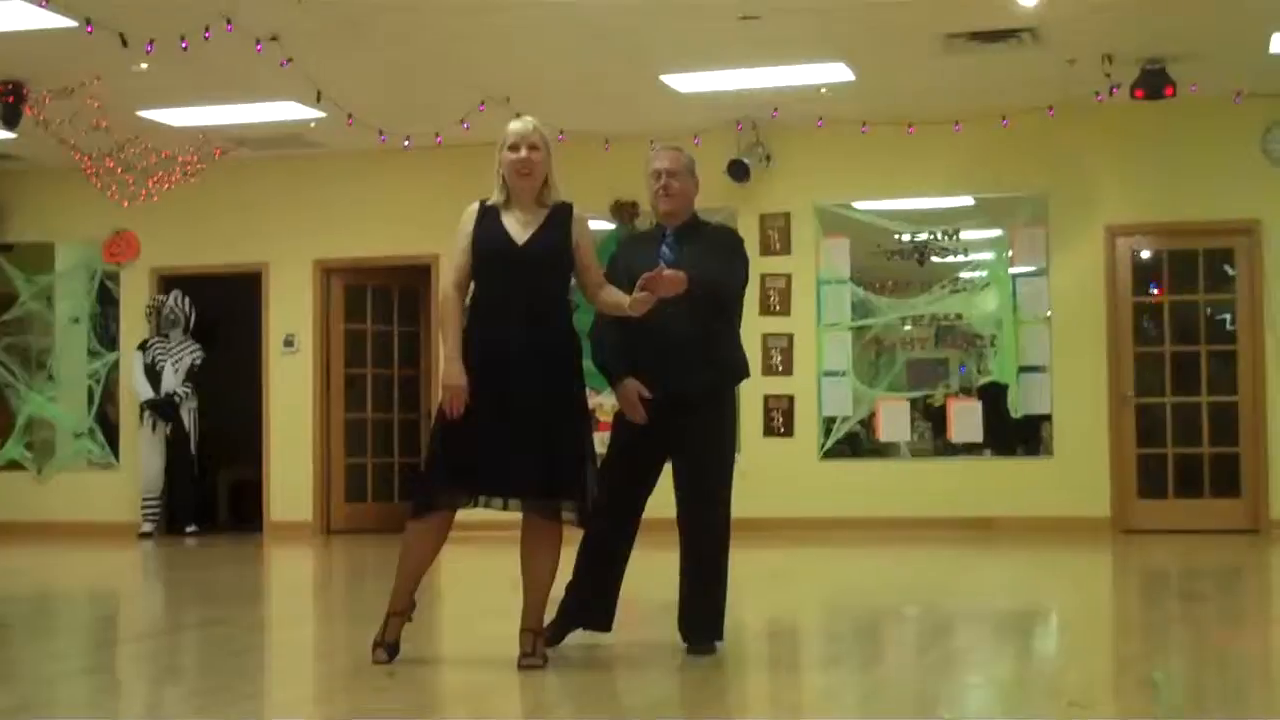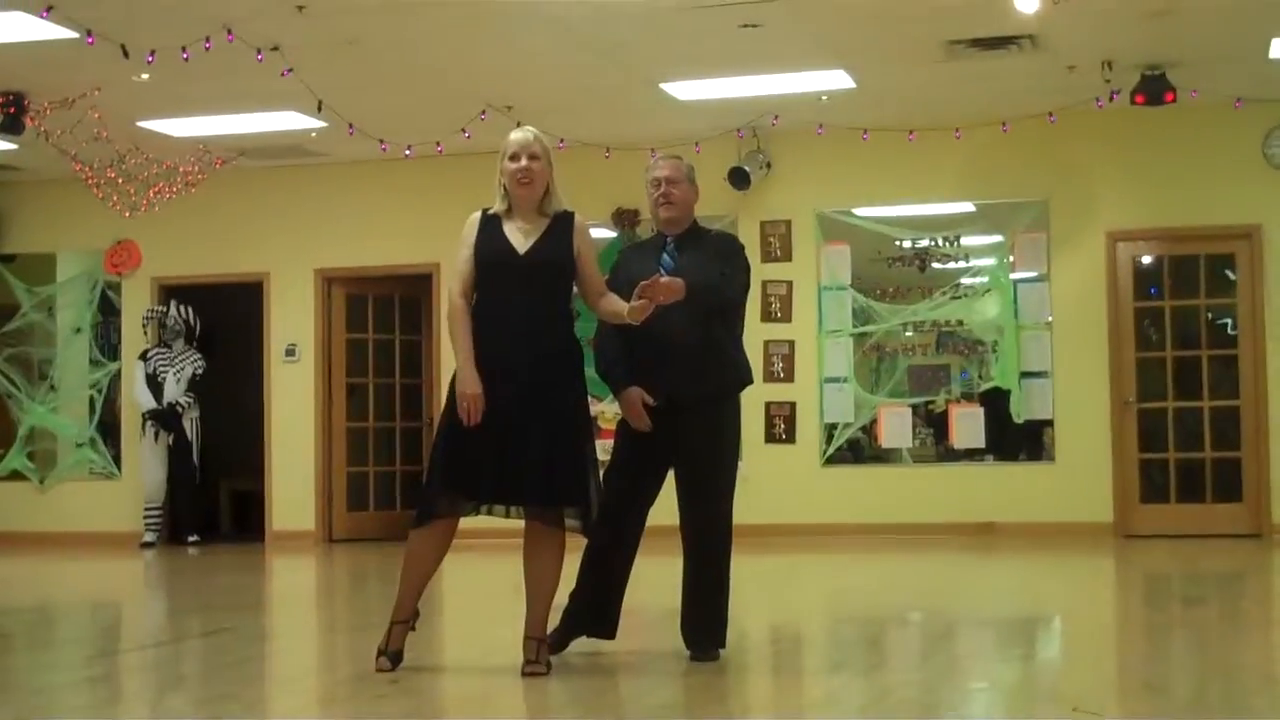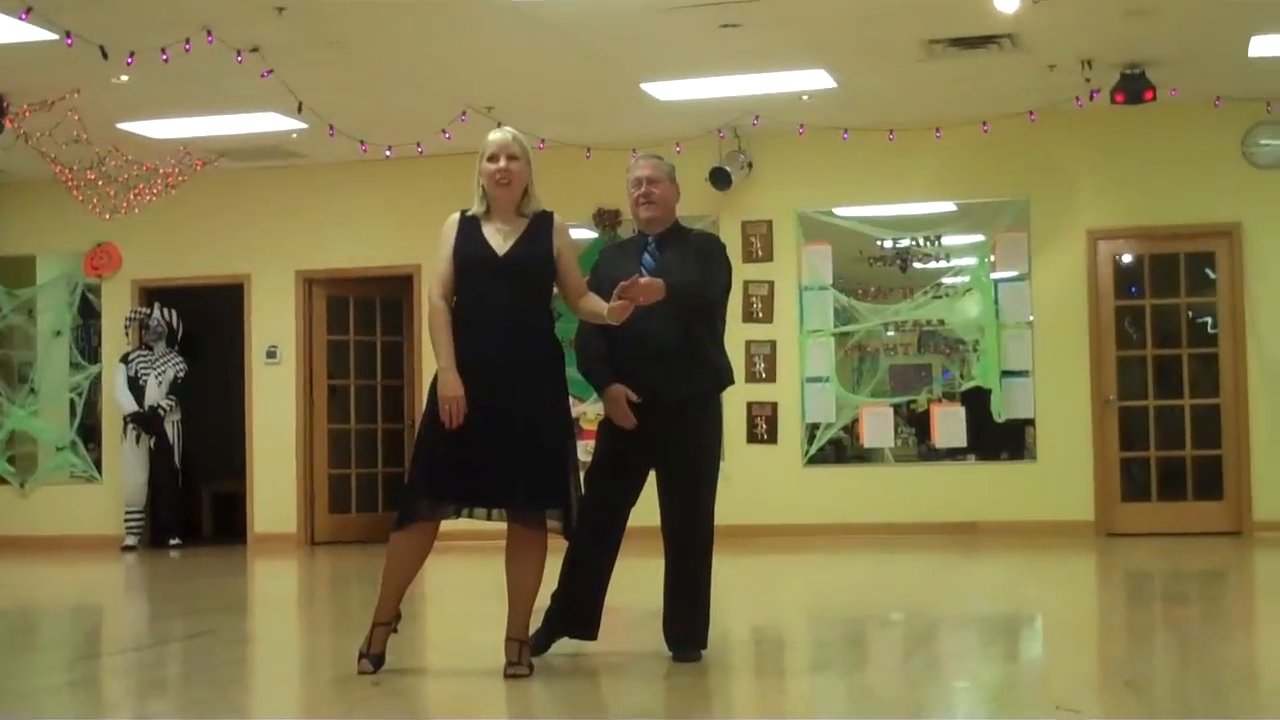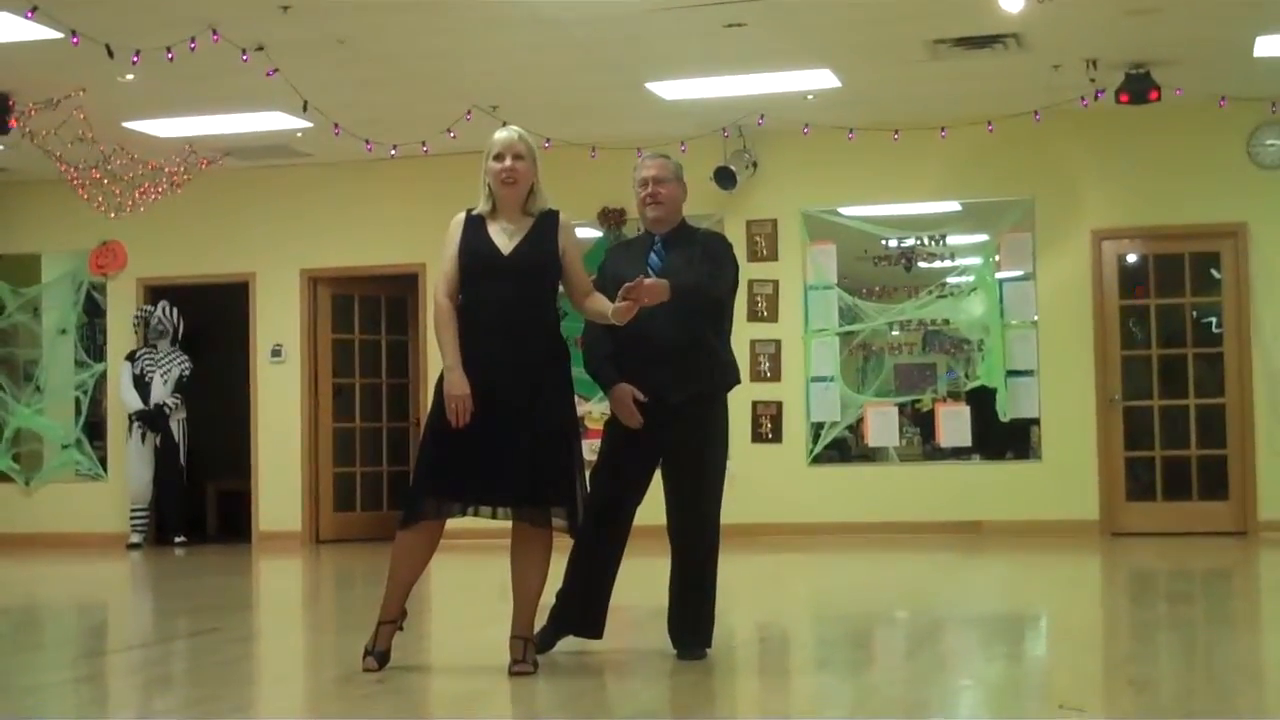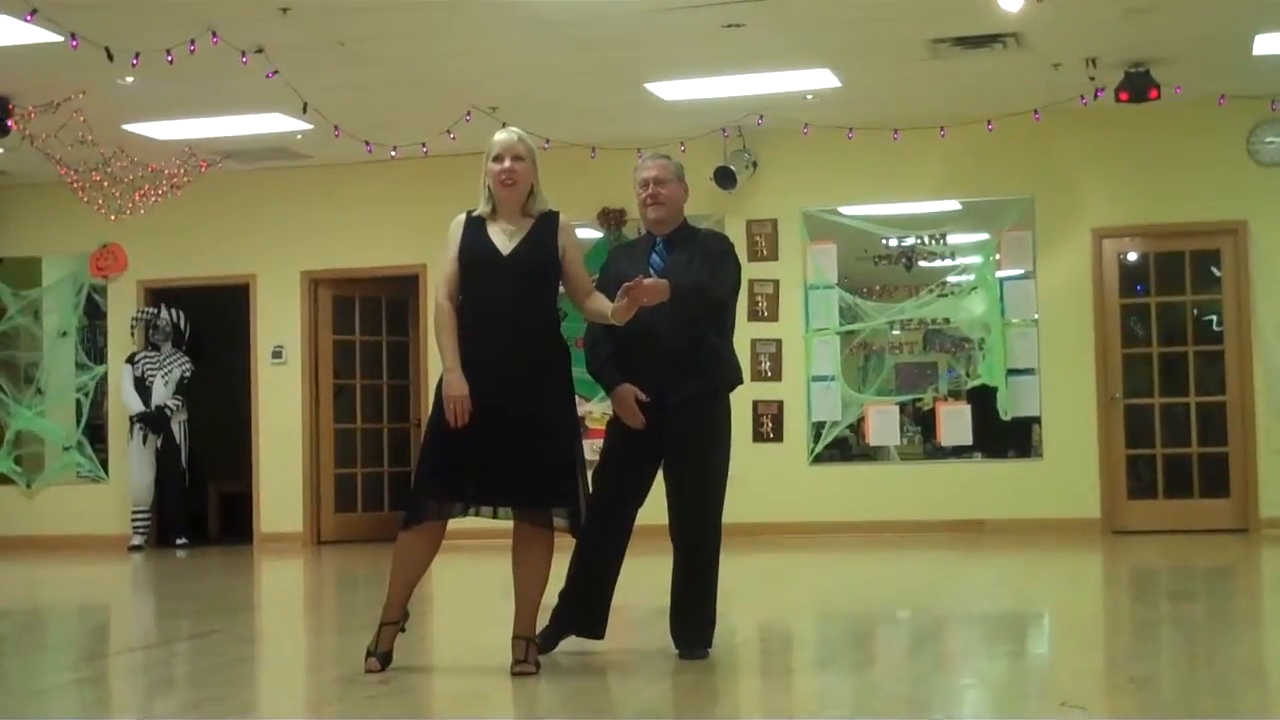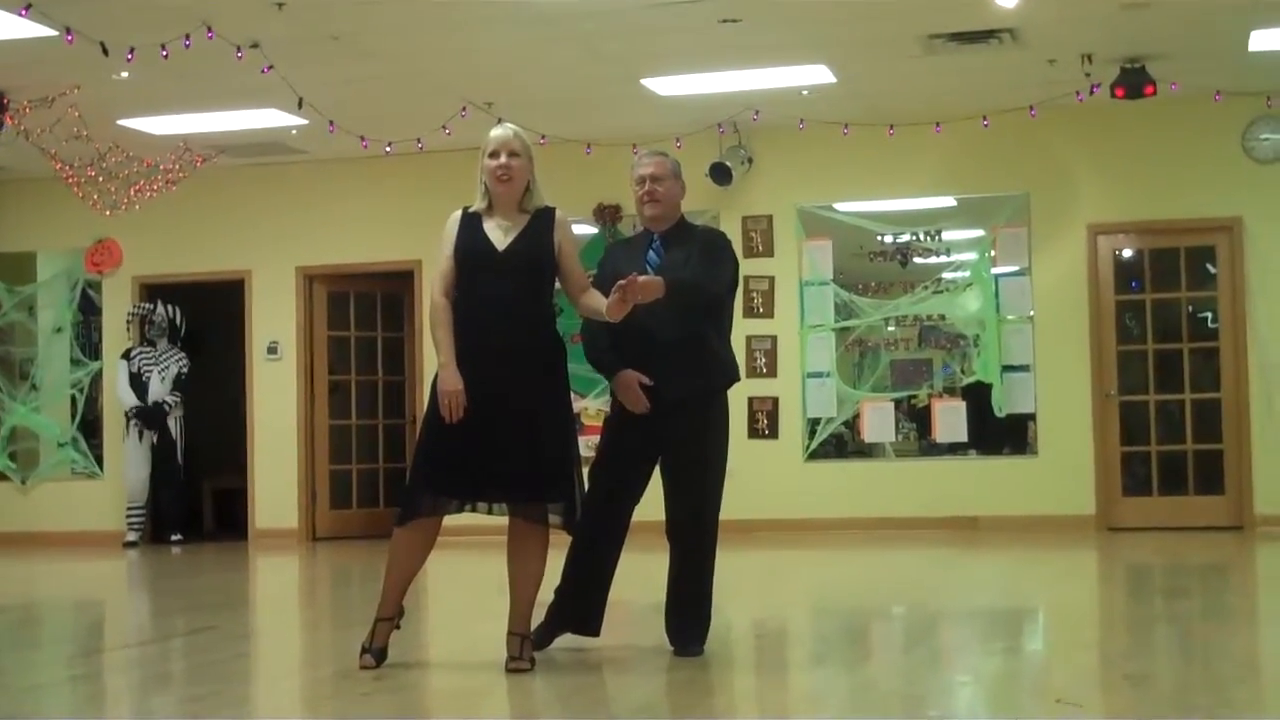
dt=0.7s
person 1, frame 1
left shoulder: (570, 219)
right shoulder: (477, 215)
left elbow: (596, 289)
right elbow: (453, 291)
left wrist: (631, 303)
right wrist: (452, 363)
left hip: (549, 369)
right hip: (484, 365)
left knee: (544, 500)
right knee: (440, 492)
left ankle: (532, 629)
right ankle: (397, 610)
person 1, frame 2
left shoulder: (571, 228)
right shoulder: (479, 225)
left elbow: (597, 296)
right elbow: (459, 298)
left wrist: (631, 310)
right wrist: (466, 371)
left hip: (552, 378)
right hip: (487, 375)
left knee: (547, 507)
right knee: (445, 498)
left ankle: (536, 637)
right ankle: (401, 620)
person 1, frame 3
left shoulder: (551, 228)
right shoulder: (458, 226)
left elbow: (578, 297)
right elbow: (438, 300)
left wrist: (612, 311)
right wrist: (447, 373)
left hip: (533, 380)
right hip: (467, 377)
left knee: (529, 508)
right knee: (425, 501)
left ankle: (518, 638)
right ankle: (382, 621)
person 1, frame 4
left shoulder: (556, 227)
right shoulder: (464, 225)
left elbow: (582, 295)
right elbow: (444, 299)
left wrist: (616, 311)
right wrist: (453, 372)
left hip: (539, 379)
right hip: (472, 376)
left knee: (534, 507)
right knee: (432, 498)
left ankle: (523, 636)
right ankle: (388, 620)
person 1, frame 5
left shoulder: (556, 228)
right shoulder: (464, 226)
left elbow: (583, 296)
right elbow: (445, 300)
left wrist: (616, 310)
right wrist: (452, 373)
left hip: (540, 379)
right hip: (472, 377)
left knee: (536, 505)
right knee: (432, 498)
left ankle: (524, 636)
right ankle: (390, 620)
person 1, frame 6
left shoulder: (552, 224)
right shoulder: (460, 222)
left elbow: (579, 291)
right elbow: (441, 297)
left wrist: (610, 307)
right wrist: (447, 368)
left hip: (534, 375)
right hip: (468, 374)
left knee: (530, 503)
right knee: (428, 495)
left ankle: (519, 632)
right ankle: (385, 617)
person 2, frame 1
left shoulder: (723, 243)
right shoulder: (629, 251)
left elbow: (729, 293)
right elbow: (605, 321)
left wrist: (685, 284)
right wrist: (619, 377)
left hip: (707, 399)
right hip: (641, 397)
left knee: (704, 515)
right knee: (613, 507)
left ankle: (701, 627)
right ankle: (578, 611)
person 2, frame 2
left shoulder: (723, 249)
right shoulder: (630, 259)
left elbow: (729, 297)
right elbow: (607, 329)
left wrist: (683, 290)
right wrist: (622, 386)
left hip: (709, 405)
right hip: (644, 405)
left knee: (707, 522)
right knee: (616, 515)
left ankle: (704, 634)
right ankle: (581, 619)
person 2, frame 3
left shoulder: (705, 249)
right shoulder: (611, 259)
left elbow: (710, 297)
right elbow: (588, 329)
left wrist: (663, 290)
right wrist: (605, 384)
left hip: (691, 405)
right hip: (626, 404)
left knee: (689, 523)
right knee: (597, 515)
left ankle: (686, 634)
right ankle: (563, 620)
person 2, frame 4
left shoulder: (712, 248)
right shoulder: (618, 258)
left elbow: (715, 295)
right elbow: (595, 328)
left wrist: (668, 290)
right wrist: (612, 382)
left hip: (697, 403)
right hip: (633, 403)
left knee: (694, 522)
right knee: (604, 513)
left ankle: (691, 632)
right ankle: (568, 617)
person 2, frame 5
left shoulder: (713, 248)
right shoulder: (619, 259)
left elbow: (716, 296)
right elbow: (597, 328)
left wrist: (668, 290)
right wrist: (614, 383)
left hip: (699, 402)
right hip: (634, 402)
left knee: (696, 522)
right knee: (606, 513)
left ankle: (693, 632)
right ankle: (571, 617)
person 2, frame 6
left shoulder: (711, 245)
right shoulder: (617, 255)
left elbow: (710, 290)
right elbow: (594, 322)
left wrist: (663, 287)
right wrist: (616, 370)
left hip: (697, 399)
right hip: (634, 399)
left knee: (693, 519)
right knee: (602, 509)
left ankle: (688, 630)
right ankle: (568, 614)
person 3, frame 1
left shoulder: (194, 350)
right shoulder: (146, 346)
left elbow: (192, 382)
right elbow: (138, 378)
left wrist: (172, 401)
right wrist: (152, 402)
left hip: (182, 413)
right hip: (152, 412)
left knee: (184, 465)
right knee: (152, 466)
left ankle: (187, 520)
right ankle: (149, 520)
person 3, frame 2
left shoulder: (196, 359)
right shoulder: (148, 356)
left elbow: (194, 392)
right elbow: (139, 388)
left wrist: (174, 411)
right wrist: (154, 412)
left hip: (184, 423)
right hip: (154, 422)
left knee: (186, 476)
right knee: (154, 476)
left ankle: (189, 530)
right ankle: (151, 529)
person 3, frame 3
left shoulder: (177, 362)
right shoulder: (129, 358)
left elbow: (175, 395)
right elbow: (120, 390)
left wrist: (156, 414)
right wrist: (136, 415)
left hip: (166, 426)
right hip: (135, 425)
left knee: (167, 479)
right knee: (134, 479)
left ankle: (170, 532)
right ankle: (132, 533)
person 3, frame 4
left shoulder: (182, 361)
right shoulder: (134, 357)
left elbow: (181, 393)
right elbow: (125, 389)
left wrist: (162, 412)
right wrist: (141, 412)
left hip: (171, 424)
right hip: (140, 424)
left knee: (172, 476)
right knee: (140, 477)
left ankle: (175, 530)
right ankle: (137, 530)
person 3, frame 5
left shoulder: (182, 362)
right shoulder: (135, 359)
left elbow: (182, 394)
right elbow: (127, 391)
left wrist: (163, 414)
right wrist: (143, 415)
left hip: (173, 426)
right hip: (142, 426)
left knee: (174, 479)
right knee: (141, 480)
left ankle: (177, 533)
right ankle: (139, 533)
person 3, frame 6
left shoulder: (179, 357)
right shoulder: (131, 355)
left elbow: (179, 391)
right elbow: (122, 386)
left wrist: (161, 408)
right wrist: (137, 409)
left hip: (168, 422)
right hip: (138, 423)
left knee: (170, 476)
right knee: (136, 476)
left ankle: (173, 529)
right ankle: (133, 529)
